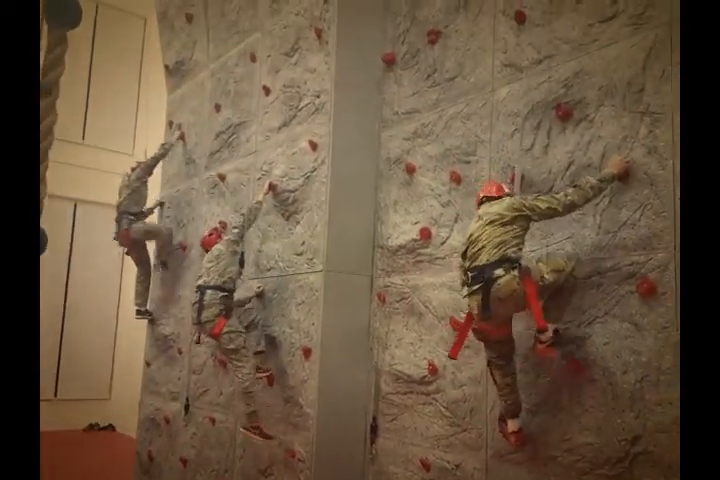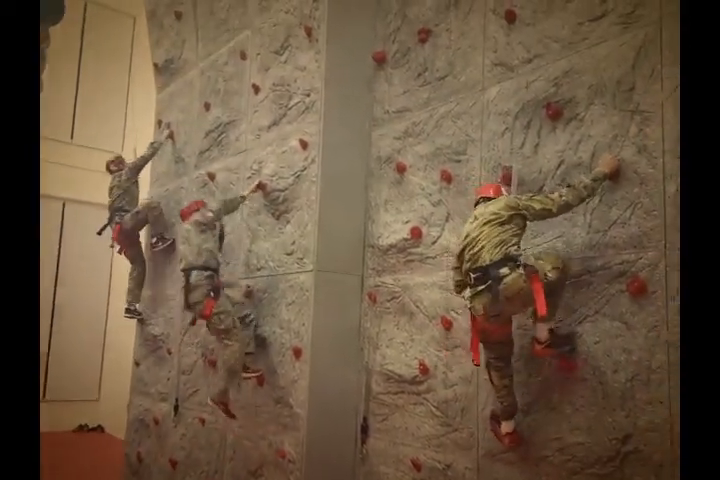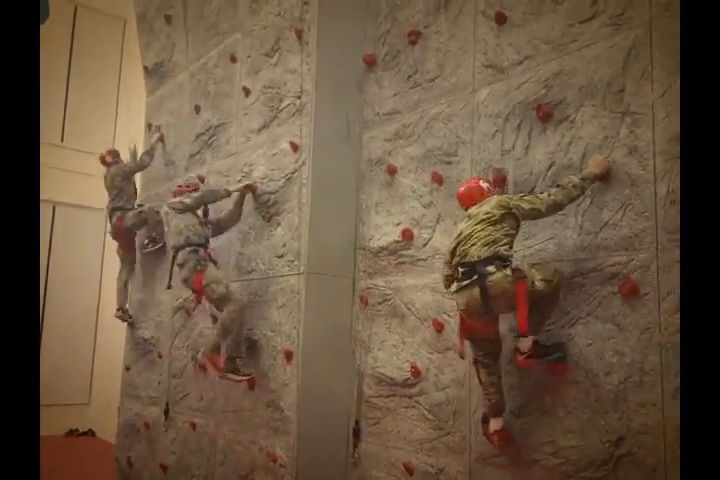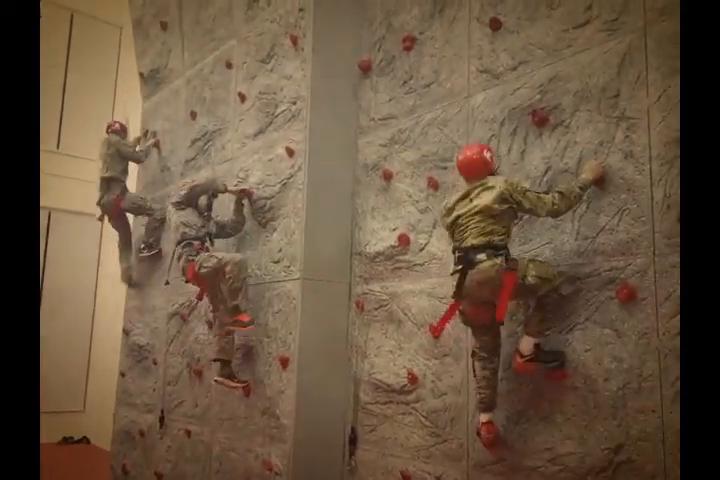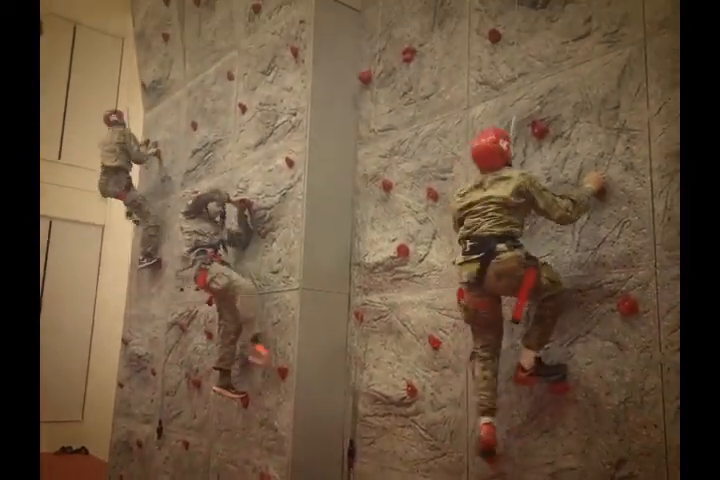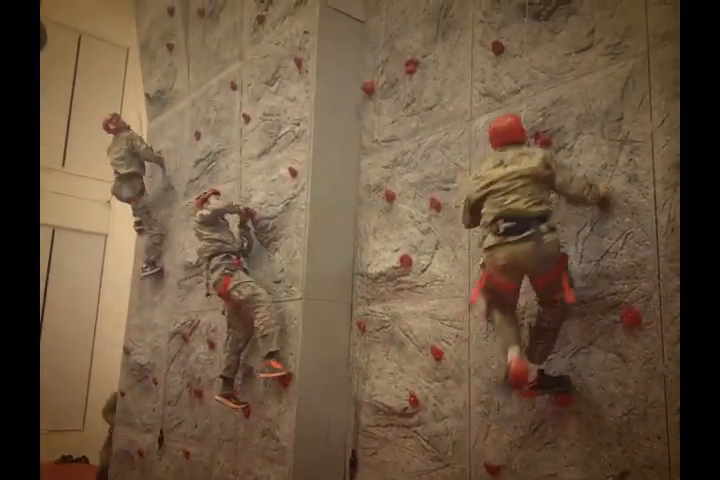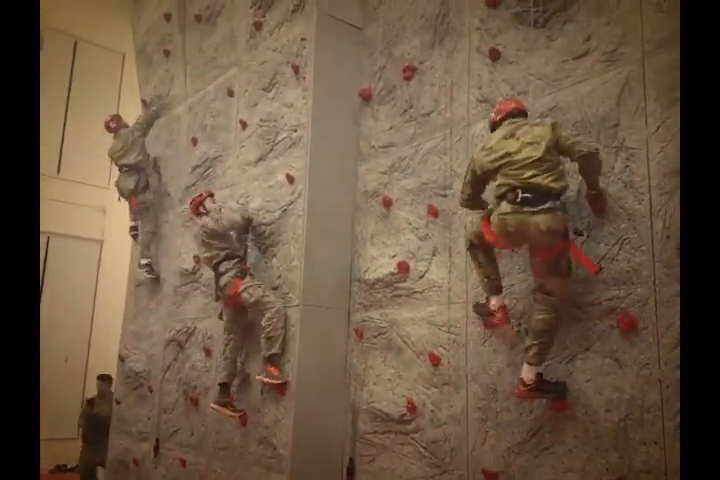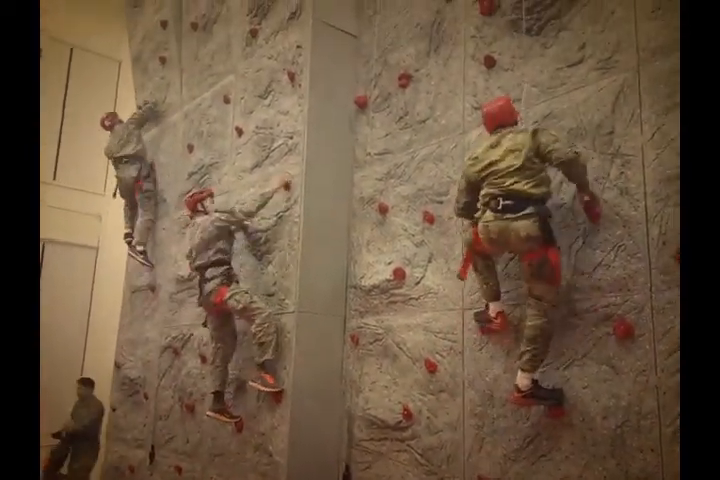
dt=0.3s
person 1, frame 1
left shoulder: (474, 228)
right shoulder: (513, 204)
left elbow: (465, 278)
right elbow: (568, 200)
right wrist: (610, 174)
left hip: (480, 301)
right hip: (509, 286)
left knee: (500, 360)
right knee: (565, 266)
left ankle: (512, 426)
right ankle: (546, 335)
person 1, frame 2
left shoulder: (468, 231)
right shoulder: (508, 204)
left elbow: (458, 283)
right elbow: (563, 200)
right wrist: (601, 172)
left hip: (483, 302)
right hip: (512, 284)
left knee: (498, 360)
right knee: (556, 265)
left ankle: (507, 428)
right ankle: (543, 337)
person 1, frame 3
left shoulder: (461, 229)
right shoulder: (502, 203)
left elbow: (448, 278)
right elbow: (553, 200)
right wrist: (590, 173)
left hip: (468, 297)
right hip: (498, 282)
left knee: (486, 358)
right knee: (550, 279)
left ankle: (495, 426)
right ankle: (526, 347)
person 1, frame 4
left shoulder: (453, 204)
right shoulder: (504, 186)
right elbow: (552, 205)
right wrist: (586, 178)
left hip: (464, 279)
right hip: (491, 269)
left knee: (485, 349)
right knee: (552, 280)
left ankle: (485, 422)
right ankle: (527, 352)
person 1, frame 5
left shoulder: (462, 194)
right shoulder: (521, 180)
right elbow: (564, 213)
right wrist: (589, 189)
left hip: (471, 270)
right hip: (506, 261)
left knee: (485, 348)
right knee: (550, 291)
left ankle: (486, 424)
right ankle: (528, 364)
person 1, frame 6
left shoulder: (481, 174)
right shoulder: (539, 157)
left elbow: (468, 220)
right elbow: (578, 192)
right wrist: (599, 193)
left hip: (499, 250)
right hip: (538, 243)
left knee: (500, 307)
right knee: (555, 305)
left ankle: (514, 359)
right ankle: (533, 373)
person 1, frame 7
left shoulder: (487, 149)
right shoulder: (547, 130)
left elbow: (467, 199)
right elbow: (587, 154)
left wrist: (490, 208)
right wrist: (593, 188)
left hip: (508, 218)
right hip: (549, 219)
left knee: (475, 237)
right knee: (546, 300)
left ankle: (495, 306)
right ankle: (530, 378)
person 1, frame 8
left shoulder: (477, 157)
right shoulder: (532, 136)
left elbow: (462, 207)
right elbow: (568, 158)
right wrist: (585, 191)
left hip: (493, 226)
right hip: (532, 225)
left knee: (472, 241)
right knee: (539, 303)
left ankle: (495, 311)
right ankle: (525, 384)
person 2, frame 1
left shoulder: (214, 257)
right shoulder: (224, 247)
right elbow: (242, 222)
right wrist: (261, 197)
left hip: (204, 309)
right hip: (213, 310)
right knee: (243, 362)
left ankle: (255, 364)
right ankle: (252, 422)
person 2, frame 2
left shoulder: (200, 235)
right shoulder: (192, 224)
right elbow: (220, 210)
right wrist: (246, 194)
left hip: (200, 288)
right hip: (203, 289)
left knee: (243, 321)
right knee: (233, 340)
left ankle: (239, 364)
right ankle: (222, 395)
person 2, frame 3
left shoulder: (200, 222)
right shoulder: (172, 206)
left elbow: (229, 221)
right elbow: (203, 196)
left wrist: (240, 196)
right wrist: (232, 189)
left hip: (202, 265)
right hip: (195, 265)
left knee: (231, 307)
right knee: (236, 303)
left ankle: (230, 363)
right ankle: (212, 352)
person 2, frame 4
left shoulder: (209, 222)
right shoulder: (178, 205)
left elbow: (235, 227)
right elbow: (199, 186)
left wrist: (239, 201)
right wrist: (227, 188)
left hip: (203, 261)
right hip: (192, 258)
left knee: (222, 312)
right knee: (236, 260)
left ankle: (225, 369)
right ankle: (236, 312)
person 2, frame 5
left shoulder: (219, 228)
right shoulder: (190, 214)
left elbow: (243, 242)
right elbow: (204, 195)
left wrist: (243, 213)
right wrist: (230, 199)
left hip: (216, 266)
right hip: (205, 264)
left knee: (229, 322)
right knee: (244, 287)
left ankle: (224, 380)
right ankle: (254, 341)
person 2, frame 6
left shoulder: (223, 229)
right shoulder: (203, 218)
left elbow: (245, 250)
right elbow: (219, 207)
left wrist: (244, 224)
right wrist: (239, 209)
left hip: (229, 274)
right hip: (226, 272)
left knee: (239, 332)
right knee: (262, 303)
left ankle: (226, 389)
right ankle: (270, 360)
person 2, frame 7
left shoulder: (210, 231)
right shoulder: (207, 224)
left elbow: (238, 250)
right elbow: (235, 221)
left wrist: (244, 228)
right wrist: (239, 214)
left hip: (227, 283)
right hip: (234, 277)
left knee: (233, 338)
right knee: (274, 308)
left ankle: (223, 396)
right ankle: (270, 366)
person 2, frame 8
left shoulder: (197, 231)
right shoulder: (212, 221)
right elbow: (246, 214)
left wrist: (234, 231)
right wrist: (274, 189)
left hip: (210, 289)
right hip: (221, 284)
left knee: (223, 344)
right knee: (263, 316)
left ankle: (217, 403)
right ankle: (263, 371)
person 3, frame 1
left shoulder: (131, 183)
right shoulder: (135, 176)
right elbow: (156, 157)
left wrist: (152, 207)
right wrist: (174, 139)
left hip: (128, 229)
right hip: (130, 227)
left knee: (144, 269)
right knee: (165, 231)
left ankle: (141, 308)
right ankle: (163, 260)
person 3, frame 2
left shoulder: (118, 181)
right shoulder: (125, 175)
right elbow: (146, 156)
left wrist: (141, 209)
right wrist: (163, 138)
left hip: (122, 227)
right hip: (124, 224)
left knee: (138, 266)
right knee: (153, 205)
left ankle: (131, 306)
right ankle: (159, 238)
person 3, frame 3
left shoulder: (111, 173)
right shoulder: (118, 170)
left elbow: (132, 162)
right elbow: (143, 163)
right wrist: (155, 140)
left hip: (118, 222)
right hip: (122, 219)
left knee: (127, 267)
right knee: (154, 210)
left ankle: (121, 307)
right ankle: (152, 241)
person 3, frame 4
left shoulder: (108, 144)
right shoulder: (114, 140)
left elbow: (126, 150)
right elbow: (138, 158)
left wrist: (137, 142)
right wrist: (149, 144)
left hip: (106, 197)
right hip: (116, 194)
left knee: (124, 236)
right knee: (157, 212)
left ankle: (126, 271)
right ankle: (148, 245)
person 3, frame 5
left shoulder: (105, 139)
right shoulder: (124, 132)
right elbow: (138, 158)
left wrist: (140, 147)
right wrist: (151, 152)
left hip: (105, 182)
right hip: (119, 180)
right knee: (149, 220)
left ankle: (131, 213)
right ankle: (147, 256)
person 3, frame 6
left shoulder: (112, 146)
right shoulder: (131, 137)
right elbow: (146, 155)
left wrist: (148, 153)
right wrist: (158, 158)
left hip: (118, 187)
right hip: (132, 186)
right knee: (154, 228)
left ankle: (138, 220)
right ankle: (149, 265)
person 3, frame 7
left shoulder: (112, 149)
right shoulder: (134, 131)
right elbow: (154, 113)
left wrist: (150, 162)
right wrist: (154, 105)
left hip: (123, 182)
right hip: (137, 181)
left knee: (135, 204)
right knee: (148, 223)
left ankle: (134, 225)
right ankle: (145, 260)
person 3, frame 8
left shoulder: (109, 146)
right shoulder: (129, 125)
right elbow: (149, 111)
right wrist: (147, 106)
left hip: (122, 174)
right hip: (137, 169)
left knee: (130, 204)
right knee: (146, 212)
left ankle: (129, 233)
right ankle: (139, 247)
